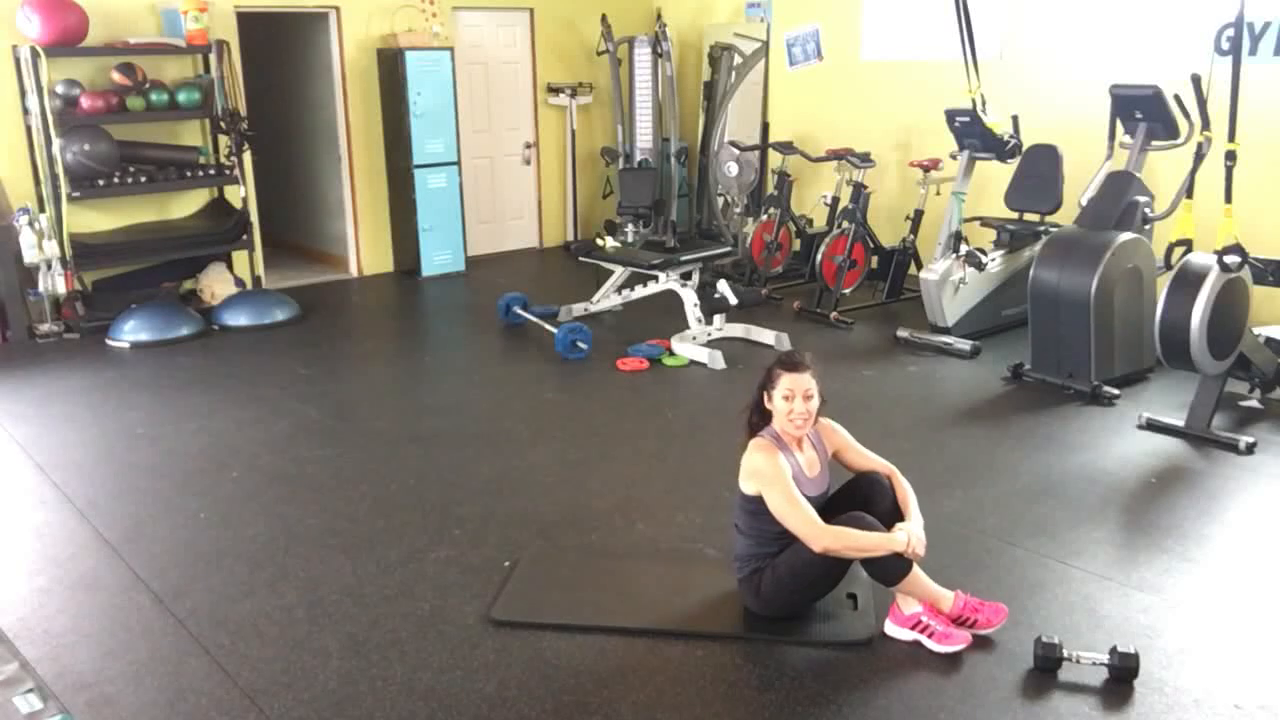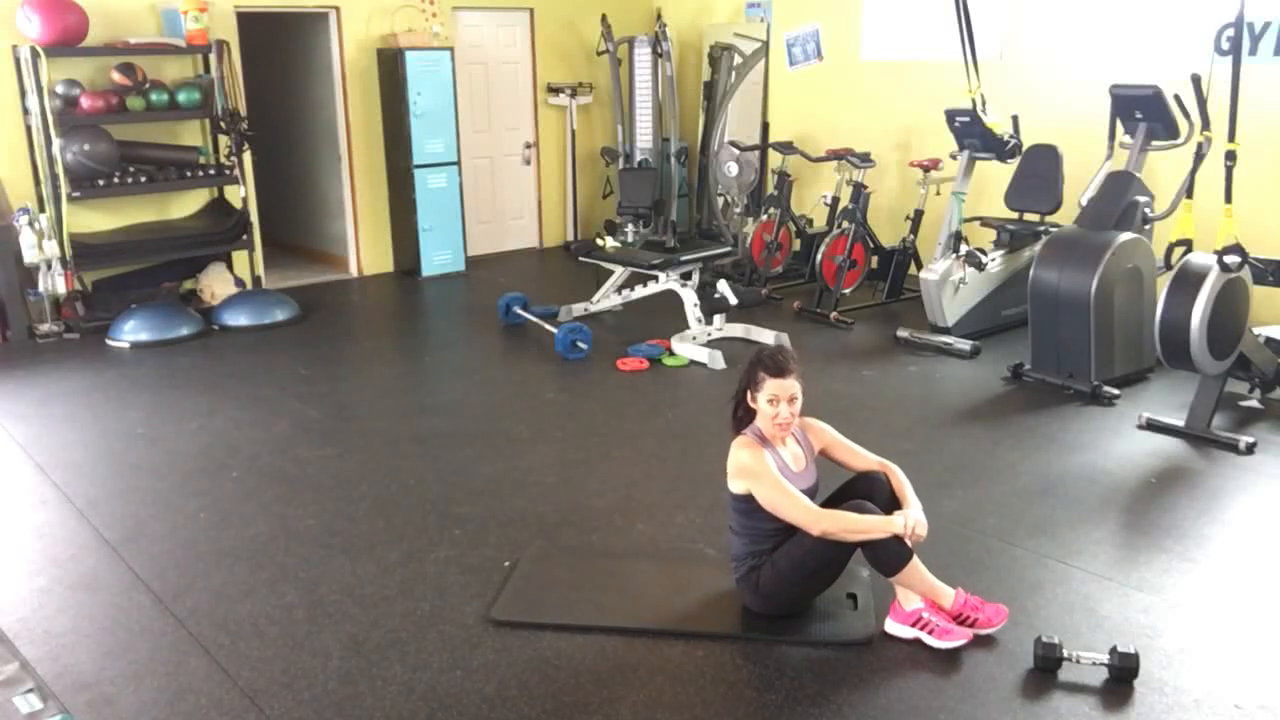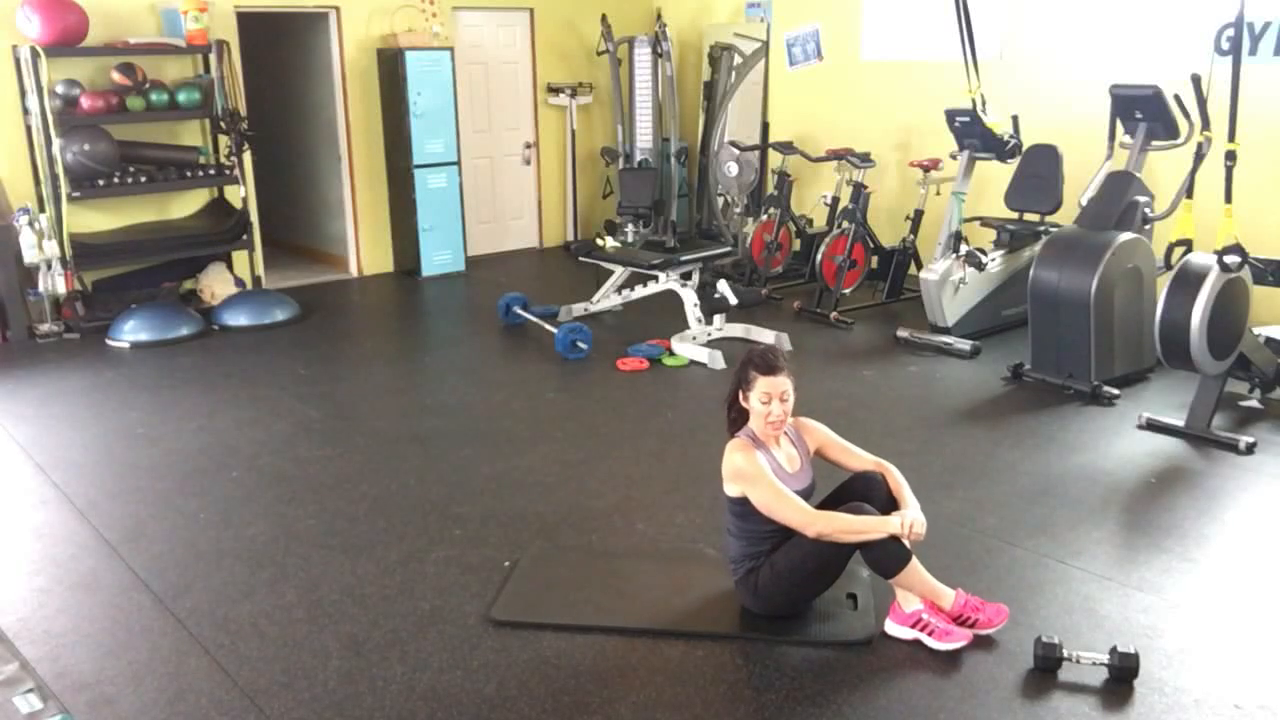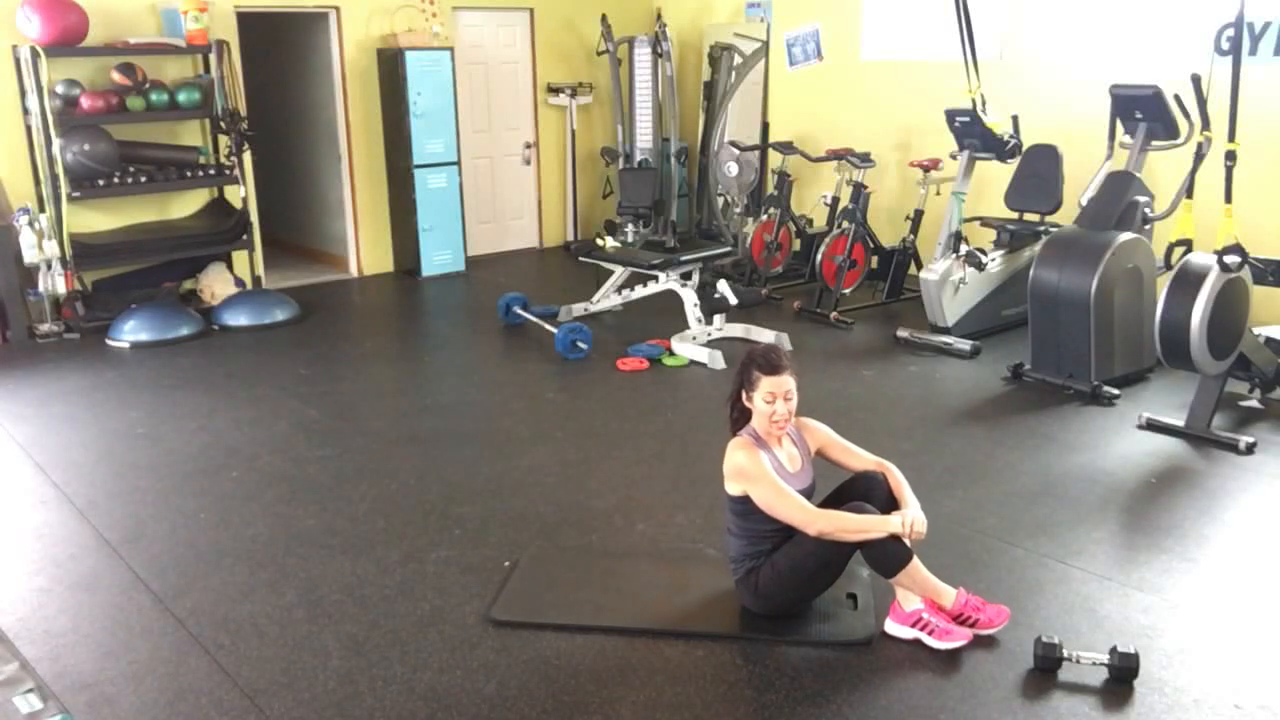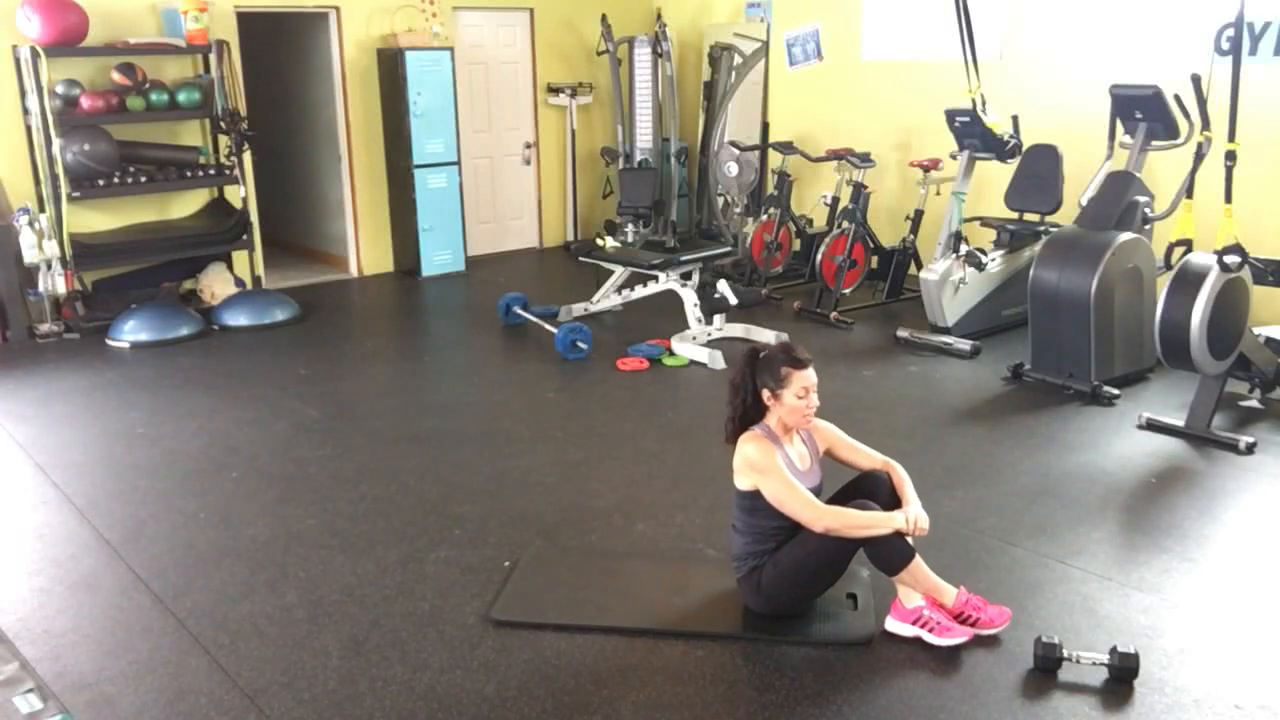
dt=0.5s
person 1, frame 1
left shoulder: (822, 432)
right shoulder: (764, 457)
left elbow: (893, 475)
right elbow: (821, 539)
left wrist: (914, 523)
right wrist: (899, 541)
left hip: (800, 554)
right hip: (766, 584)
left knee: (873, 485)
right knee: (858, 526)
left ankle: (909, 611)
right ankle: (947, 604)
person 1, frame 2
left shoulder: (808, 431)
right shoulder: (748, 455)
left elbow: (886, 468)
right elbow: (819, 524)
left wrist: (913, 509)
right wrist: (896, 524)
left hip: (796, 554)
right hip: (765, 582)
left knee: (874, 484)
right knee: (859, 513)
left ankle: (909, 608)
right ankle: (947, 602)
person 1, frame 3
left shoulder: (803, 431)
right shoulder: (742, 457)
left elbow: (882, 467)
right elbow: (813, 525)
left wrist: (910, 508)
right wrist: (893, 524)
left hip: (795, 556)
right hip: (763, 584)
left knee: (871, 484)
right knee: (858, 516)
left ankle: (909, 609)
right ankle: (948, 603)
person 1, frame 4
left shoulder: (804, 431)
right shoulder: (744, 456)
left elbow: (882, 467)
right elbow: (814, 523)
left wrist: (910, 507)
right wrist: (893, 524)
left hip: (796, 553)
right hip: (762, 583)
left knee: (871, 484)
right knee: (859, 516)
left ankle: (909, 608)
right ankle: (948, 602)
person 1, frame 5
left shoulder: (813, 431)
right shoulder: (755, 450)
left elbow: (888, 466)
right elbow: (820, 520)
left wrist: (912, 505)
right wrist: (897, 520)
left hip: (799, 554)
right hip: (766, 582)
left knee: (877, 483)
right knee: (863, 513)
left ankle: (910, 606)
right ankle: (950, 601)
